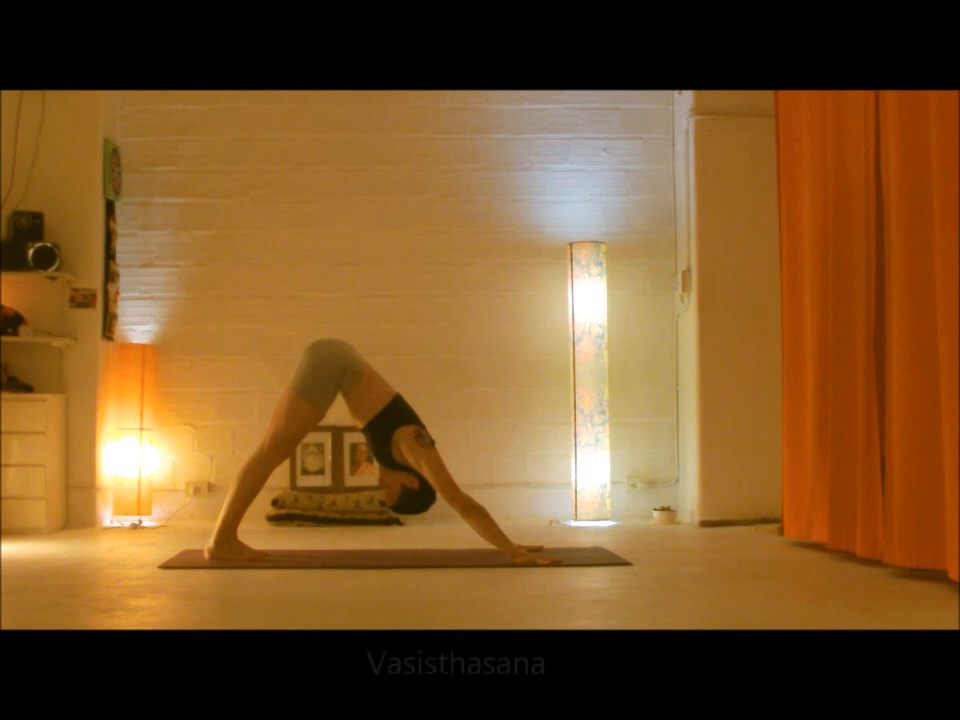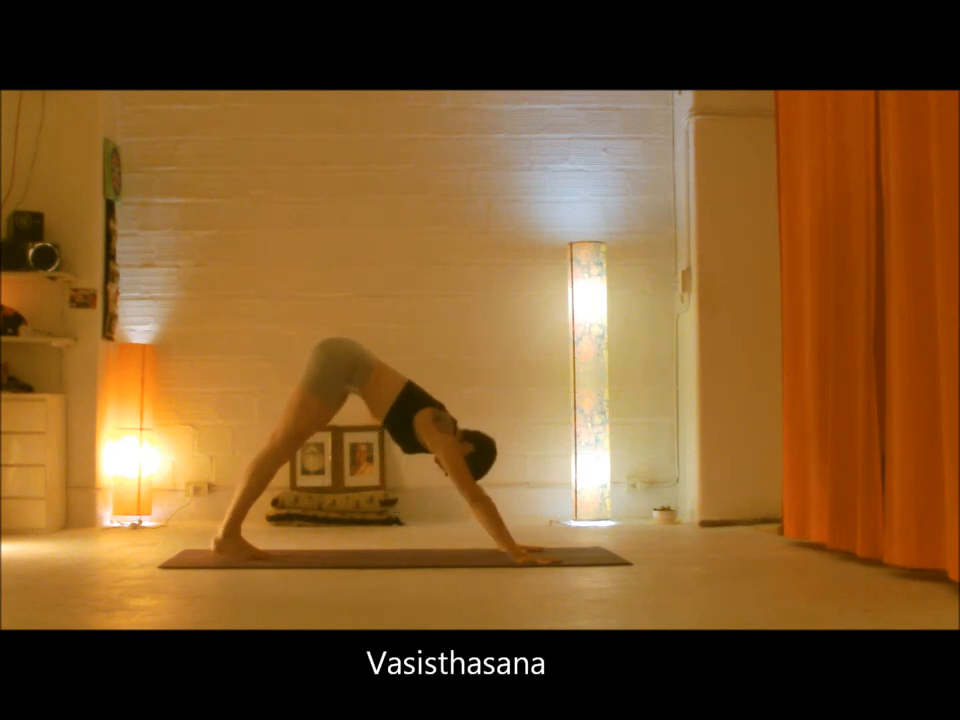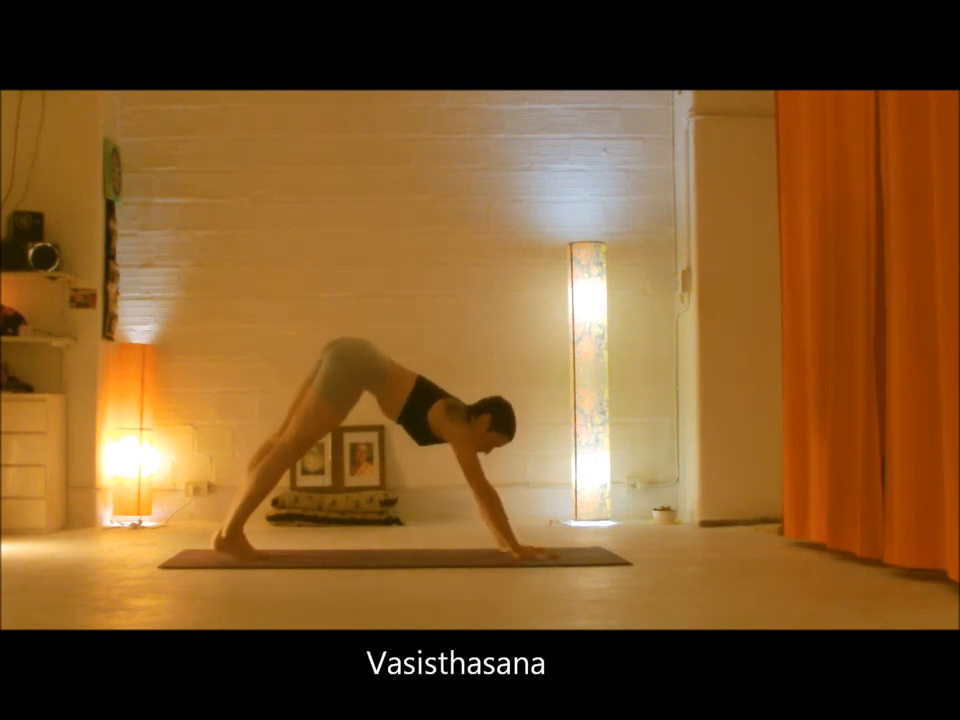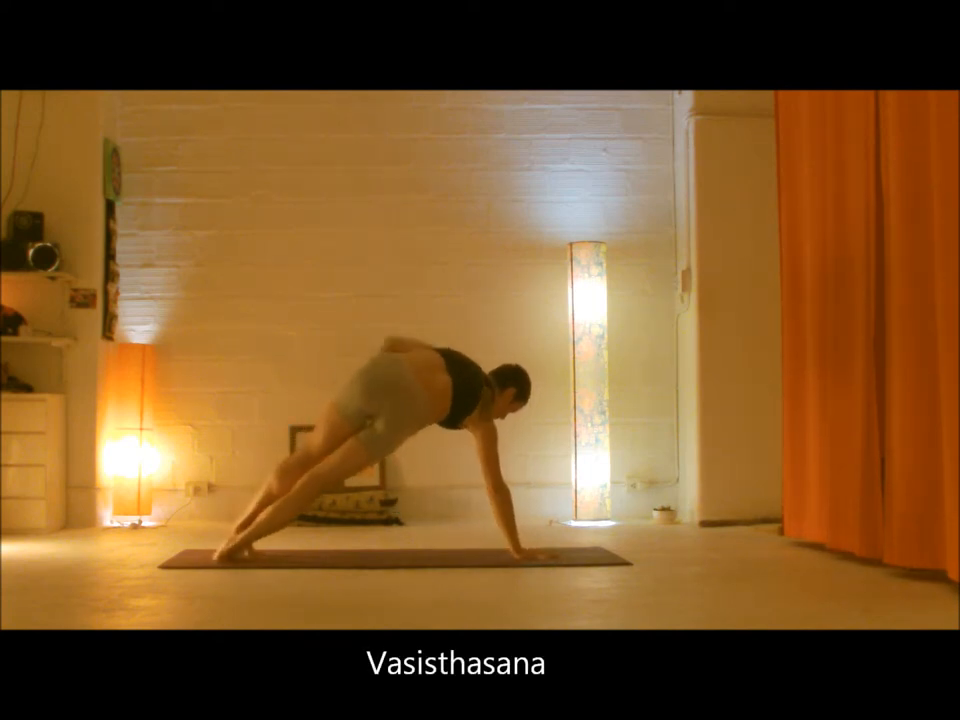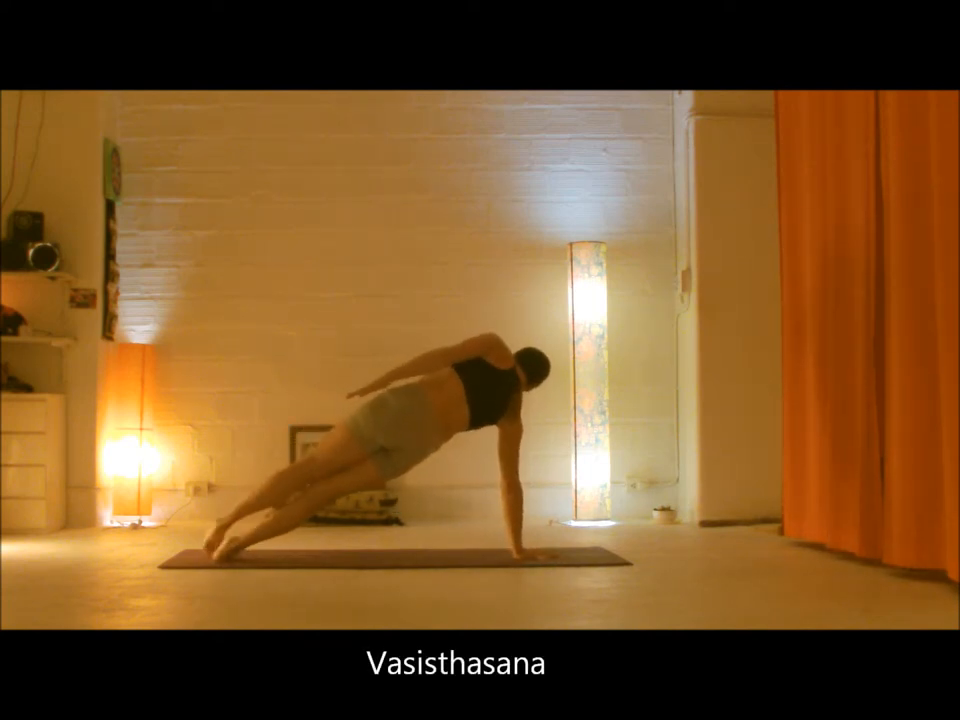
dt=1s
person 1, frame 1
left shoulder: (416, 450)
right shoulder: (416, 450)
left elbow: (465, 505)
right elbow: (464, 504)
left wrist: (509, 544)
right wrist: (515, 552)
left hip: (333, 362)
right hip: (332, 361)
left knee: (275, 448)
right knee: (274, 448)
left ankle: (226, 537)
right ankle: (221, 540)
person 1, frame 2
left shoulder: (441, 432)
right shoulder: (440, 433)
left elbow: (475, 497)
right elbow: (474, 496)
left wrist: (509, 543)
right wrist: (515, 551)
left hip: (344, 366)
right hip: (340, 360)
left knee: (282, 442)
right knee: (283, 444)
left ankle: (230, 532)
right ankle: (228, 532)
person 1, frame 3
left shoulder: (460, 423)
right shoulder: (458, 426)
left elbow: (479, 490)
right elbow: (482, 490)
left wrist: (501, 539)
right wrist: (515, 547)
left hip: (346, 354)
right hip: (354, 363)
left knee: (283, 439)
right knee: (289, 448)
left ankle: (232, 530)
right ankle: (229, 533)
person 1, frame 4
left shoulder: (457, 364)
right shoulder: (483, 417)
left elbow: (391, 341)
right elbow: (496, 487)
right wrist: (517, 548)
left hip: (376, 375)
right hip: (399, 413)
left knee: (307, 457)
right knee: (315, 481)
left ankle: (242, 526)
right ankle: (237, 543)
person 1, frame 5
left shoulder: (497, 347)
right shoulder: (512, 417)
left elbow: (444, 356)
right elbow: (510, 483)
left wrist: (381, 381)
right wrist: (518, 547)
left hip: (400, 408)
right hip: (416, 445)
left knee: (307, 469)
right knee: (318, 492)
left ankle: (225, 523)
right ankle: (236, 542)
